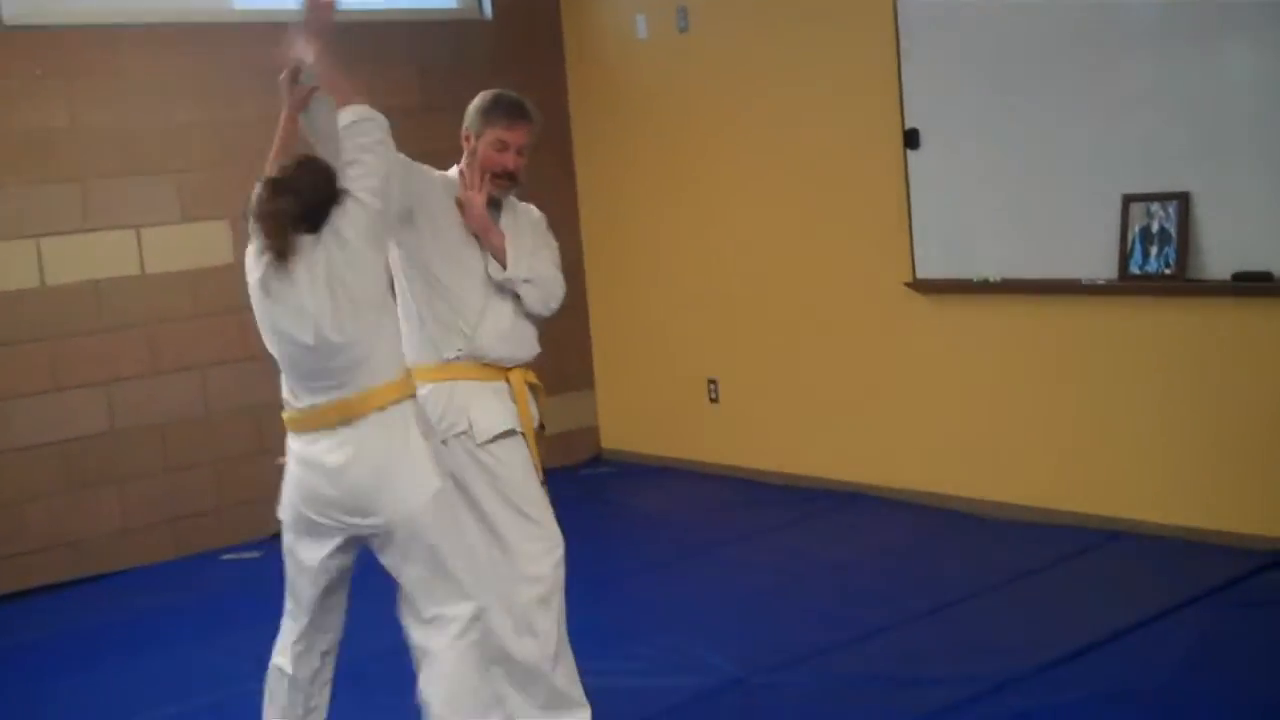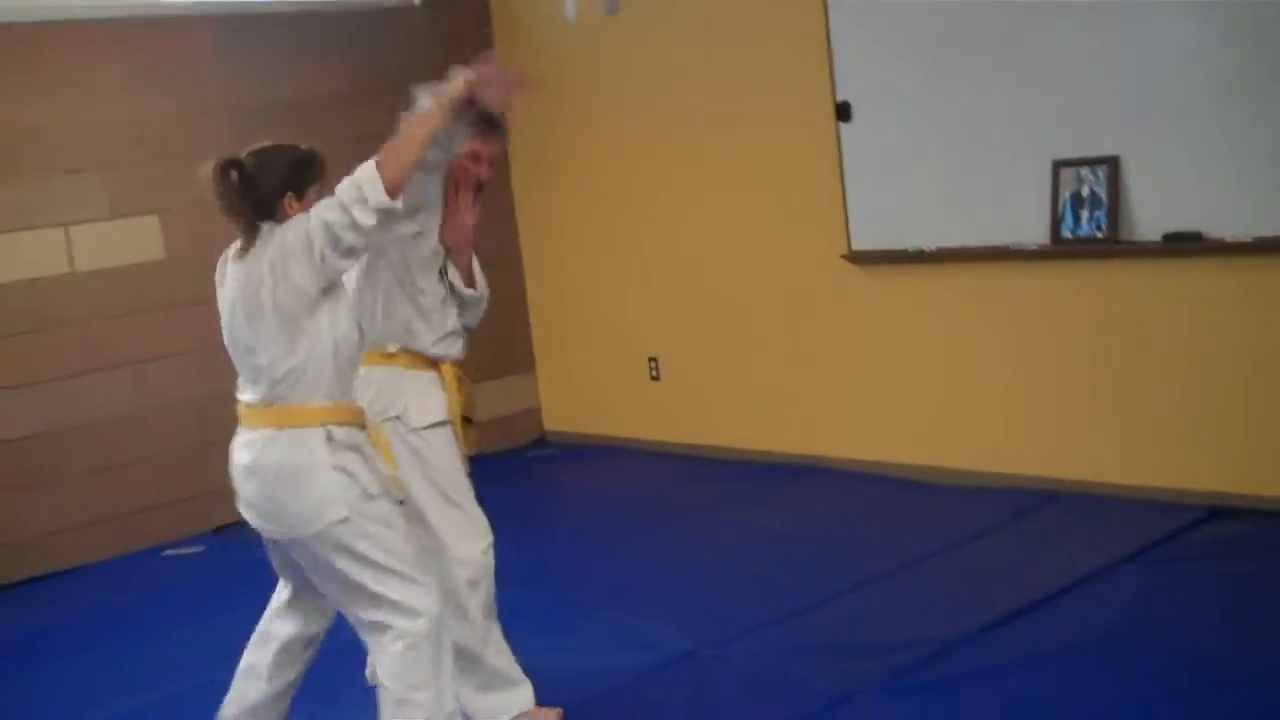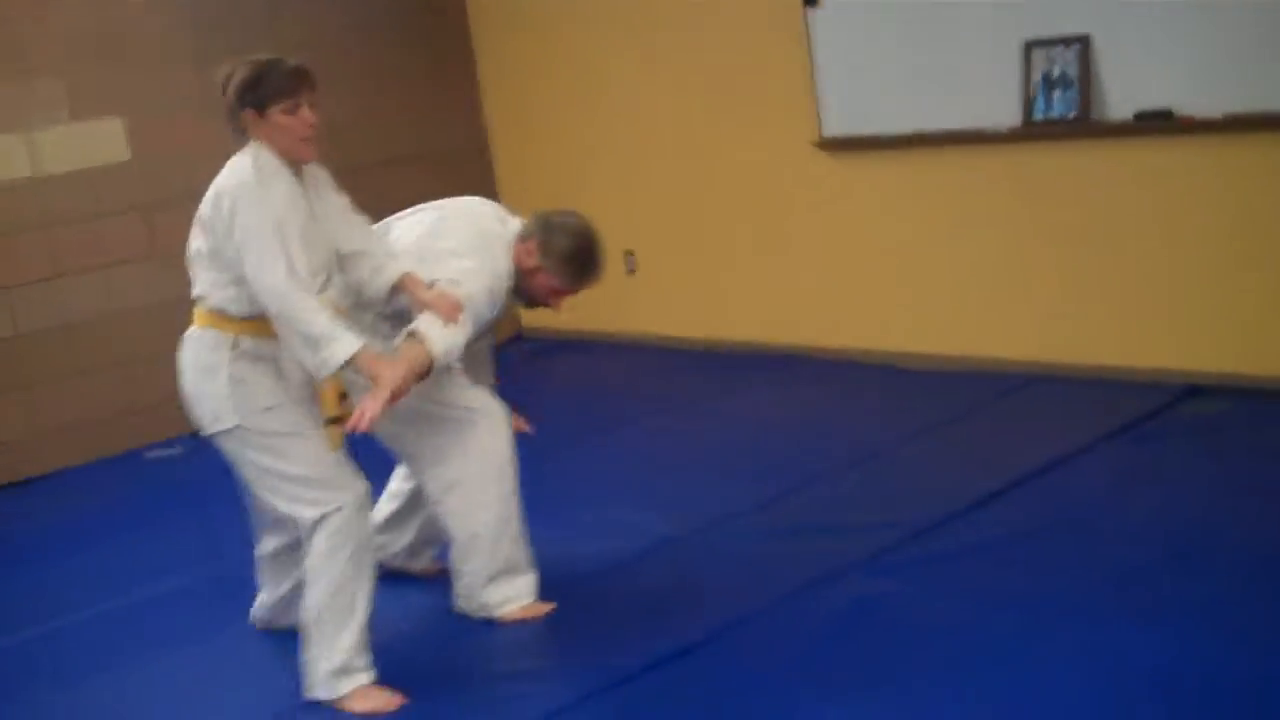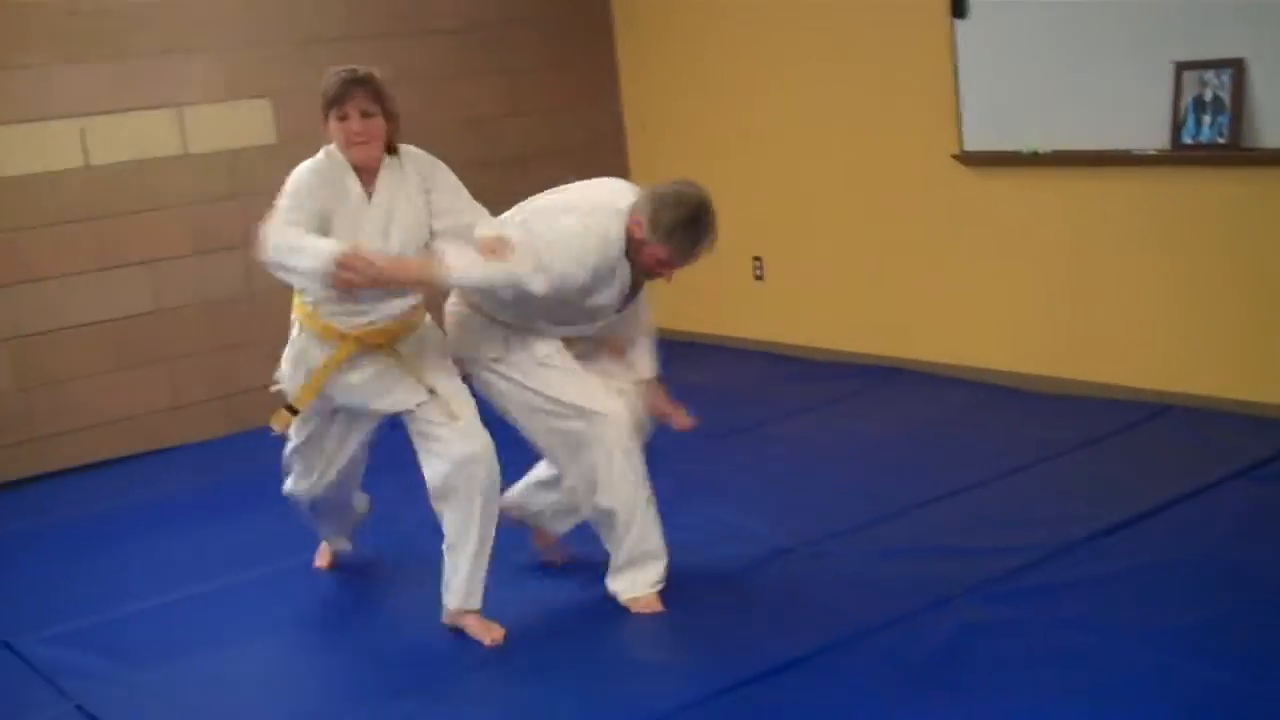
dt=0.5s
person 1, frame 1
left shoulder: (264, 264)
right shoulder: (348, 246)
left elbow: (279, 196)
right elbow: (366, 143)
left wrist: (289, 113)
left hip: (313, 466)
right hip: (390, 455)
left knee: (308, 624)
right knee: (447, 612)
person 1, frame 2
left shoulder: (238, 262)
right shoulder: (295, 253)
left elbow: (350, 210)
right elbow: (374, 187)
right wrist: (449, 97)
left hip: (261, 458)
right hip: (314, 463)
left knee: (304, 602)
right knee: (406, 610)
person 1, frame 3
left shoulder: (303, 173)
right shoulder: (249, 187)
left elbow: (354, 244)
right elbow: (286, 294)
left wrist: (419, 290)
right wrist: (372, 360)
left hip: (275, 359)
right hip: (239, 366)
left knee: (289, 499)
right knee: (334, 501)
left ankle: (281, 603)
person 1, frame 4
left shoulder: (418, 167)
right shoulder: (312, 179)
left elbow: (467, 227)
right elbow: (279, 244)
left wrist: (491, 253)
right wrist: (337, 260)
left hip: (404, 346)
right hip: (326, 350)
left knee: (467, 454)
right knee: (316, 477)
left ankle: (463, 602)
right ankle: (339, 529)
person 2, frame 1
left shoulder: (525, 221)
right shoulder: (417, 194)
left elbow: (547, 294)
left wrist: (487, 232)
left hip: (499, 403)
right hip: (457, 406)
right knee: (528, 557)
person 2, frame 2
left shoulder: (448, 213)
right shoulder: (409, 189)
left elbow: (470, 309)
left wrist: (460, 250)
right wrist: (479, 99)
left hip: (414, 391)
right hip: (392, 393)
left knee: (416, 541)
right knee: (455, 545)
person 2, frame 3
left shoulder: (498, 228)
right shoulder: (480, 268)
left elbow: (466, 332)
right elbow: (439, 330)
left wrist: (485, 396)
left hip: (369, 320)
left knee: (452, 432)
right knee: (475, 430)
left ankle: (389, 549)
right ankle: (496, 588)
person 2, frame 4
left shoulder: (642, 236)
right shoulder: (584, 238)
left elbow: (627, 305)
right elbow: (492, 262)
left wrist: (643, 380)
right wrist: (385, 273)
left hip: (555, 330)
right hip: (499, 330)
left knee: (626, 415)
right knee: (604, 426)
left ankle: (538, 506)
right ankle: (637, 576)
